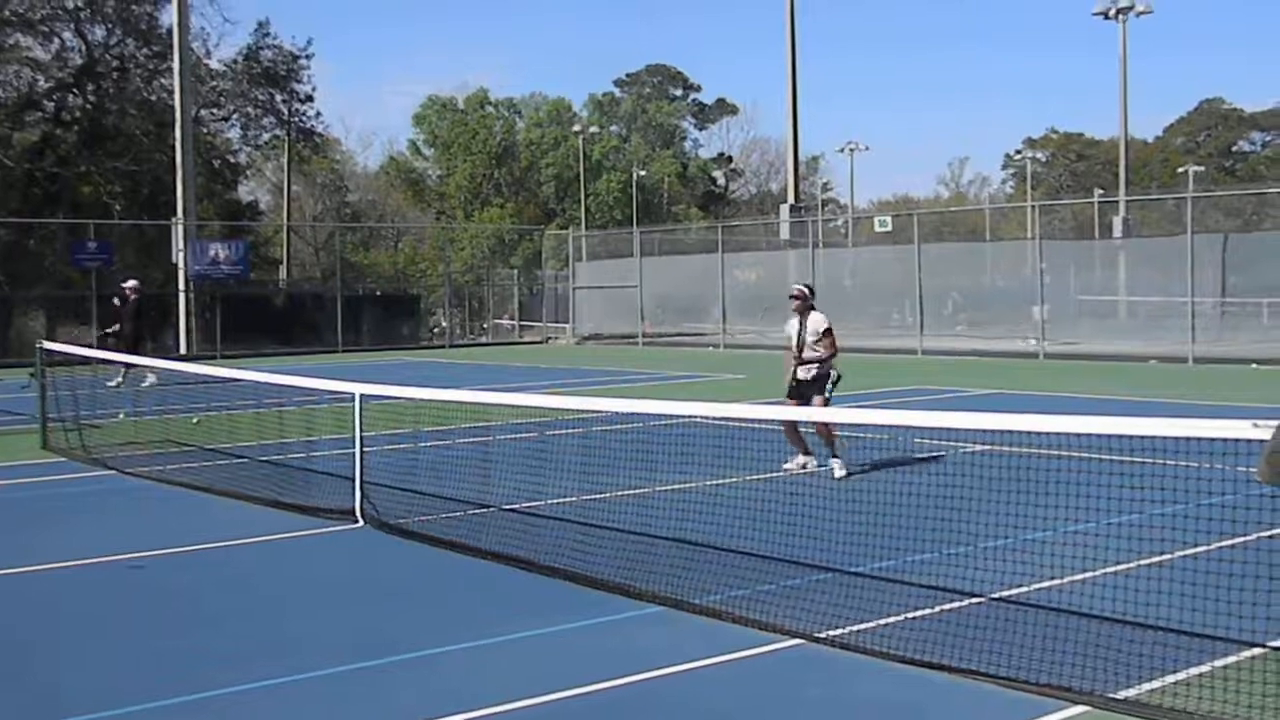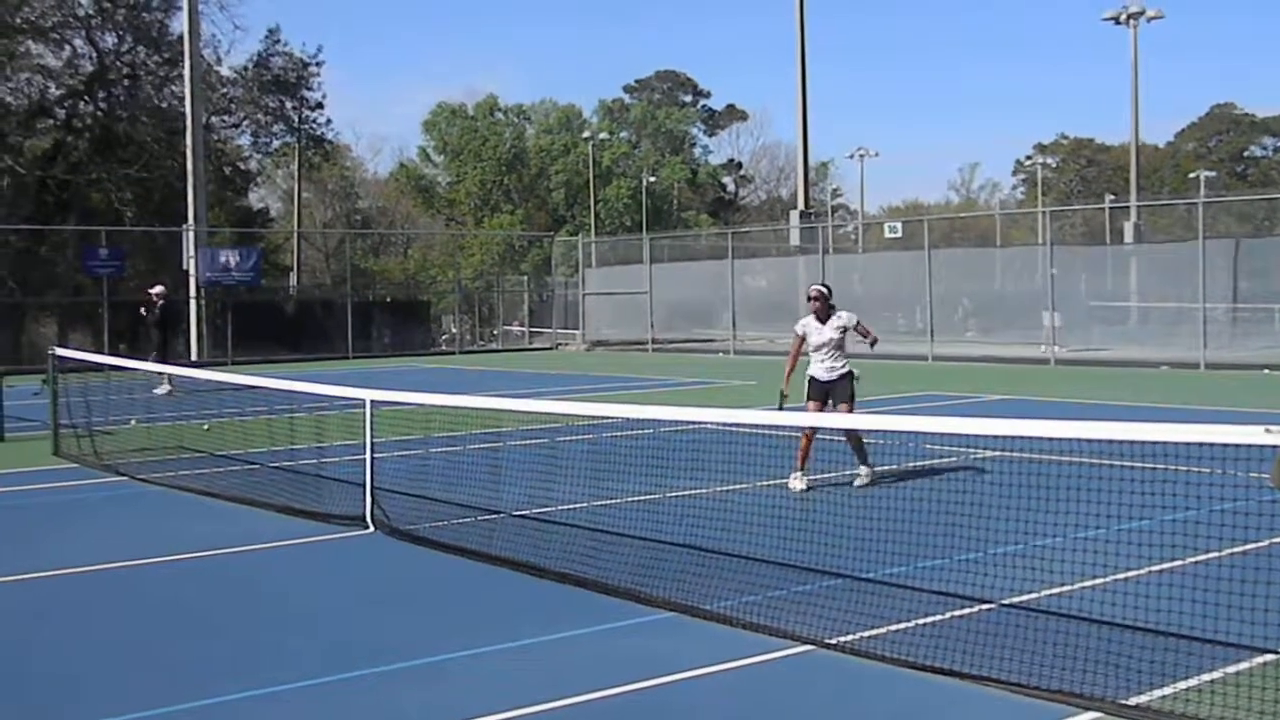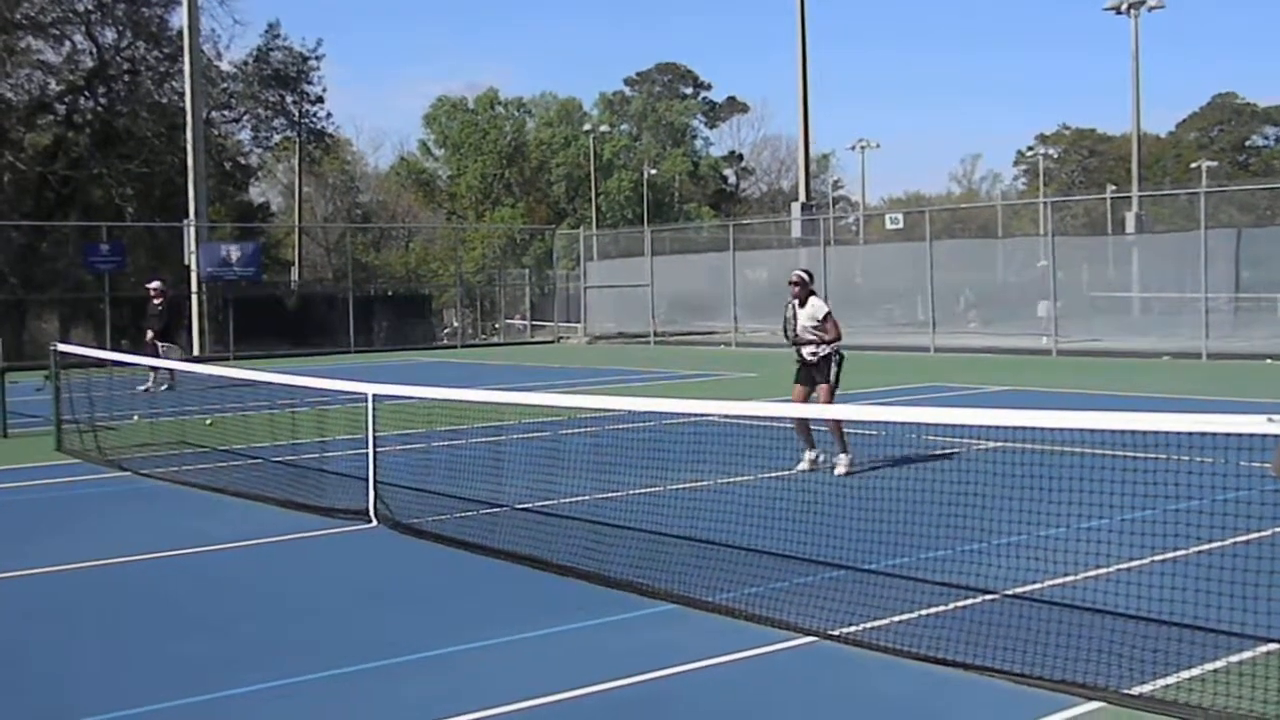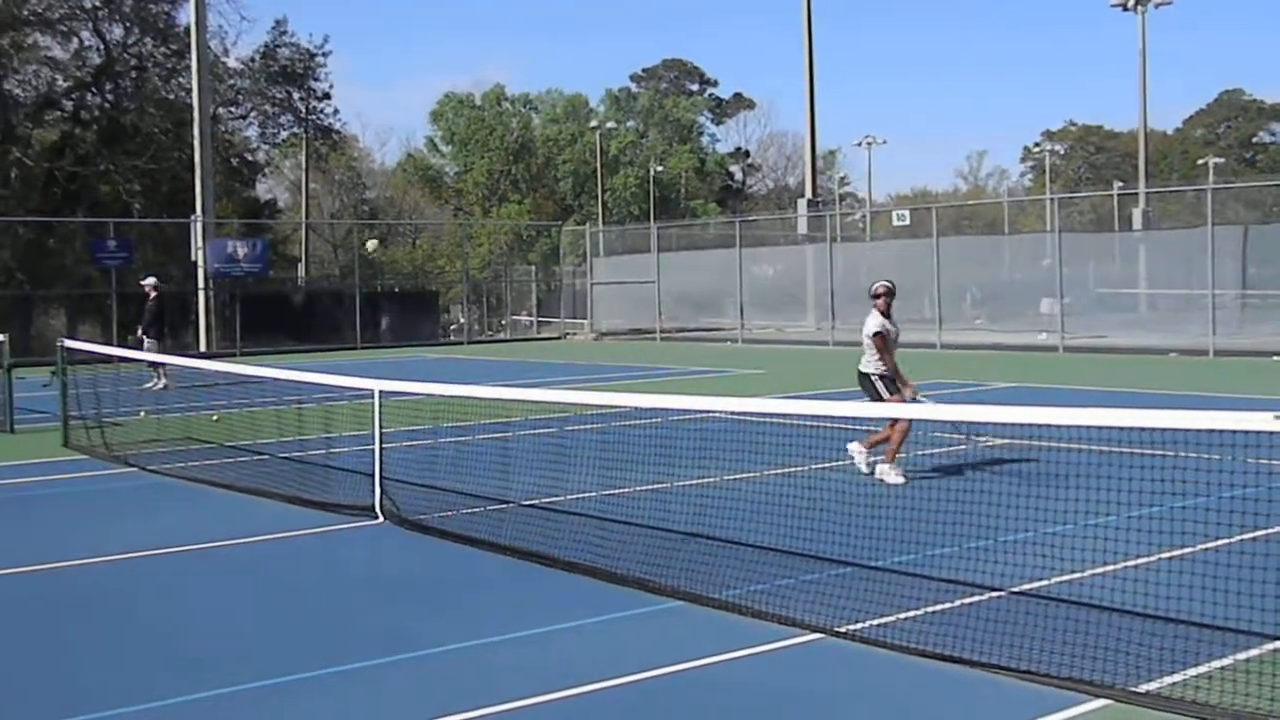
dt=1s
person 1, frame 1
left shoulder: (820, 320)
right shoulder: (792, 324)
left elbow: (832, 351)
left wrist: (808, 359)
right wrist: (791, 372)
left hip: (823, 376)
right hip: (802, 378)
left knee: (818, 421)
right knee: (788, 422)
left ankle: (835, 459)
right ankle: (806, 457)
person 1, frame 2
left shoulder: (843, 317)
right shoulder: (804, 324)
left elbow: (871, 336)
right elbow: (794, 354)
left wrist: (871, 339)
right wrist: (786, 382)
left hip: (841, 377)
right hip: (817, 379)
right knee: (809, 428)
left ankle: (865, 467)
right ankle: (798, 474)
person 1, frame 3
left shoulder: (818, 306)
right shoulder: (792, 306)
left elbow: (836, 335)
left wrist: (811, 341)
right wrist: (797, 342)
left hip: (826, 359)
right hip: (806, 360)
left ankle: (843, 455)
right ankle: (812, 453)
person 1, frame 4
left shoulder: (886, 316)
right shoulder: (876, 324)
right elbow: (887, 359)
right wrist: (906, 385)
left hip: (885, 375)
right hip: (873, 376)
left knee: (897, 425)
right knee: (905, 419)
left ankle: (861, 447)
right ankle: (886, 466)
